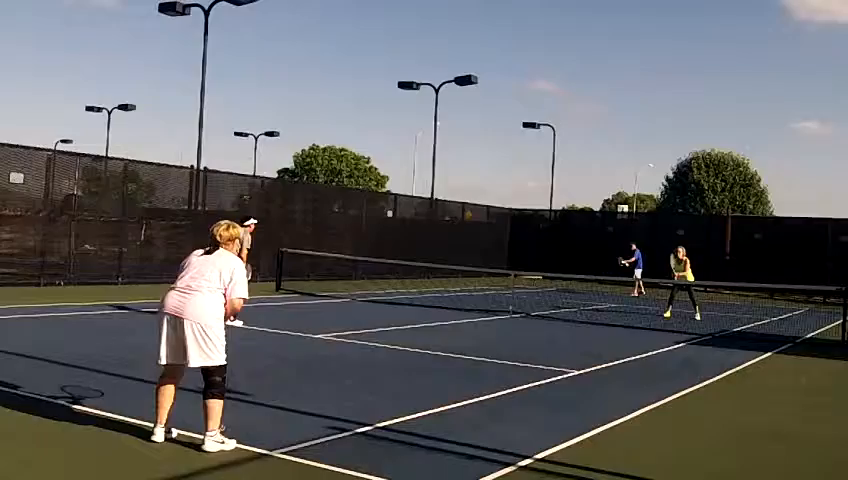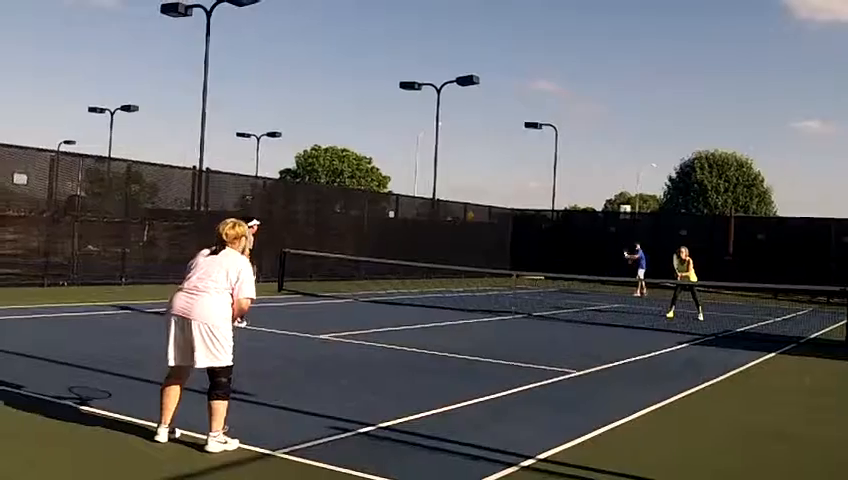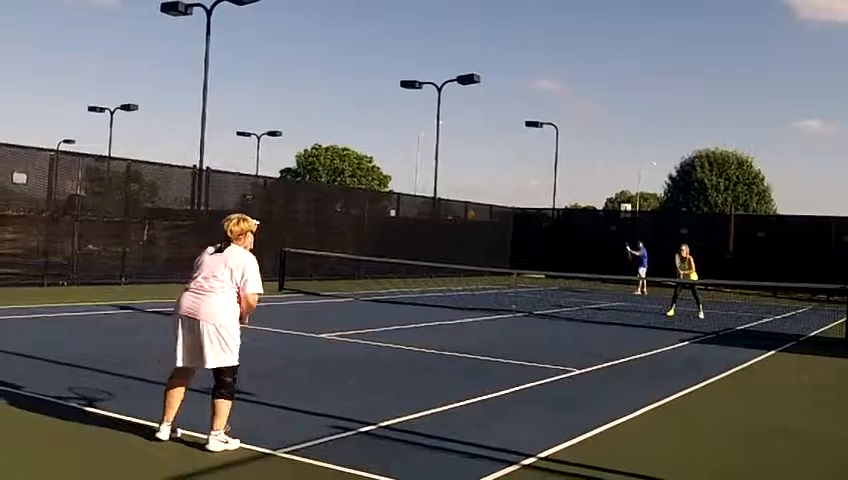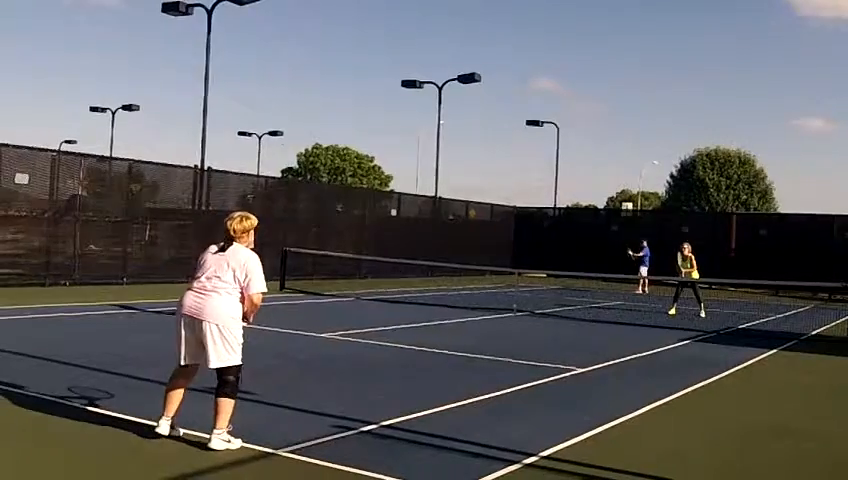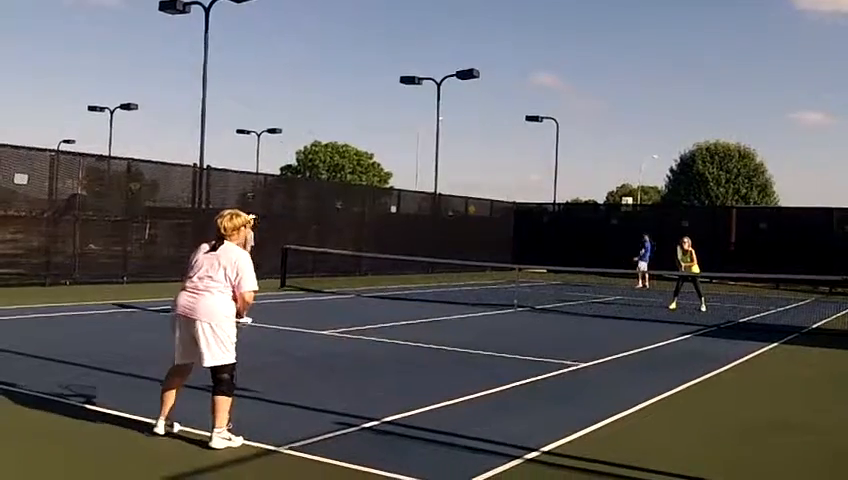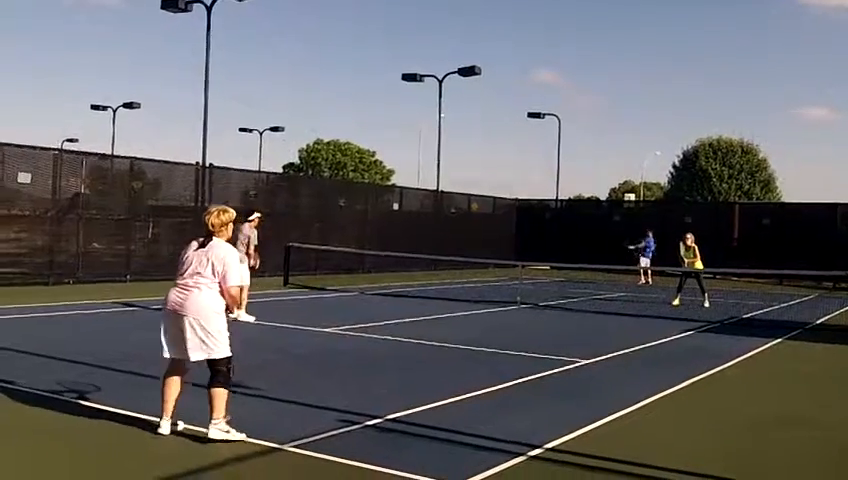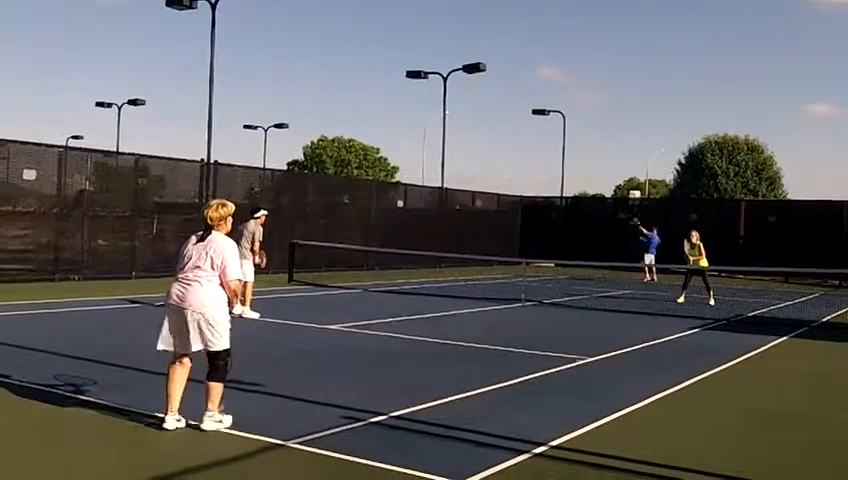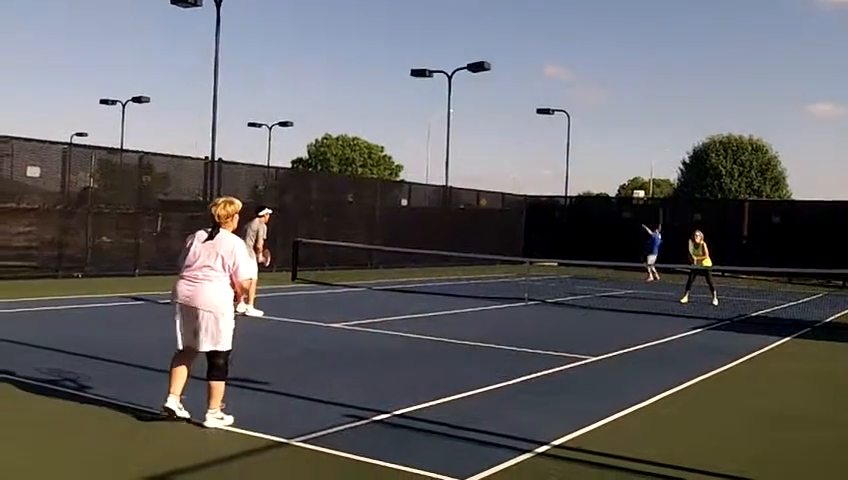
dt=0.2s
person 1, frame 1
left shoulder: (194, 255)
right shoulder: (235, 263)
right elbow: (235, 303)
right wrist: (223, 315)
left hip: (172, 307)
right hip: (202, 315)
left knee: (171, 371)
right knee: (215, 376)
left ankle: (159, 428)
right ankle: (213, 436)
person 1, frame 2
left shoulder: (201, 255)
right shoulder: (241, 262)
right elbow: (243, 303)
right wrist: (233, 317)
left hip: (180, 308)
right hip: (210, 316)
left knee: (177, 371)
right knee: (221, 377)
left ankle: (163, 428)
right ankle: (215, 437)
person 1, frame 3
left shoulder: (207, 253)
right shoulder: (246, 259)
right elbow: (250, 299)
right wrist: (243, 316)
left hip: (187, 308)
right hip: (217, 316)
left knee: (183, 370)
right knee: (226, 376)
left ankle: (165, 426)
right ankle: (217, 436)
person 1, frame 4
left shoulder: (210, 251)
right shoulder: (249, 258)
right elbow: (254, 298)
right wrist: (247, 315)
left hip: (190, 307)
right hip: (220, 316)
left knee: (186, 368)
right knee: (229, 375)
left ankle: (165, 421)
right ankle: (219, 435)
person 1, frame 5
left shoulder: (202, 250)
right shoulder: (240, 256)
right elbow: (246, 296)
right wrist: (241, 312)
left hip: (184, 307)
right hip: (213, 315)
left knee: (180, 366)
right knee: (224, 374)
left ankle: (162, 421)
right ankle: (220, 433)
person 1, frame 6
left shoulder: (192, 246)
right shoulder: (227, 251)
right elbow: (232, 291)
right wrist: (232, 306)
left hip: (175, 304)
right hip: (204, 311)
left knee: (177, 364)
right knee: (221, 367)
left ankle: (166, 420)
right ankle: (218, 424)
person 1, frame 7
left shoulder: (192, 240)
right shoulder: (226, 245)
right elbow: (232, 285)
right wrist: (232, 300)
left hip: (178, 298)
right hip: (206, 304)
left knee: (181, 357)
right knee: (219, 360)
left ankle: (171, 415)
right ankle: (211, 416)
person 1, frame 8
left shoulder: (195, 237)
right shoulder: (235, 244)
left elbow: (183, 266)
right elbow: (243, 283)
right wrist: (235, 293)
left hip: (184, 295)
right hip: (212, 302)
left knee: (186, 349)
right knee: (218, 358)
left ankle: (173, 398)
right ankle: (213, 414)
